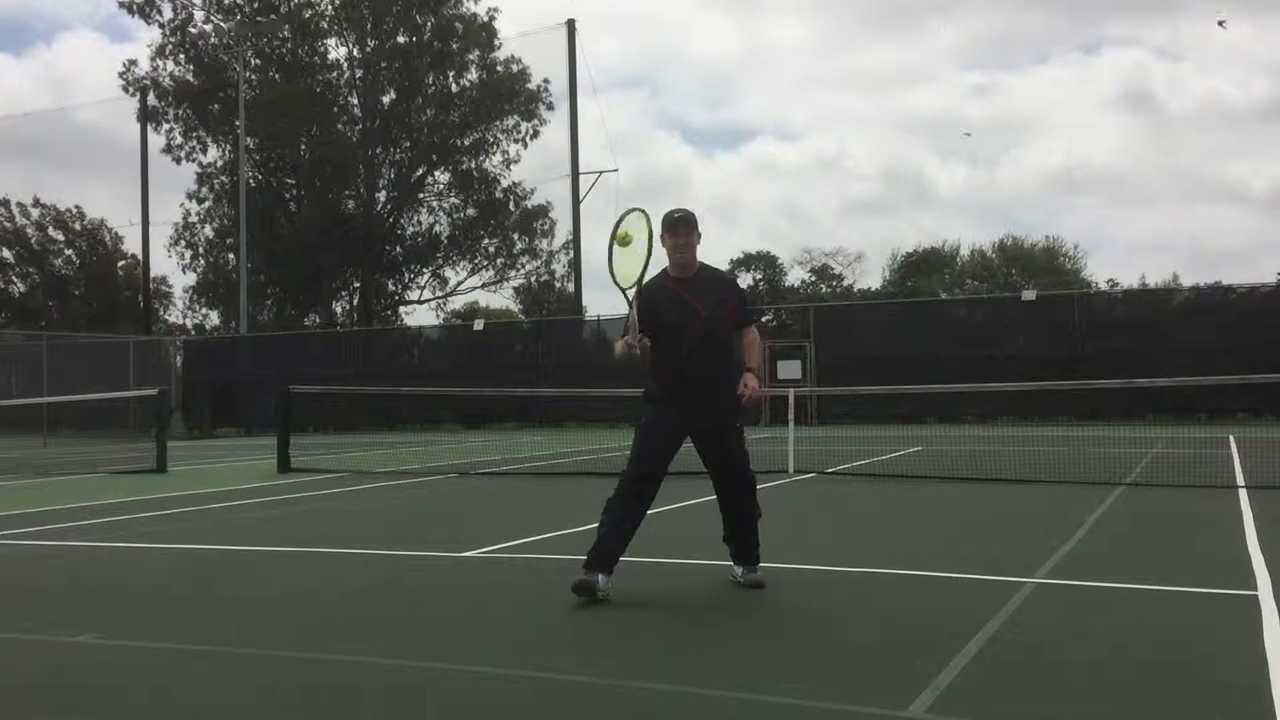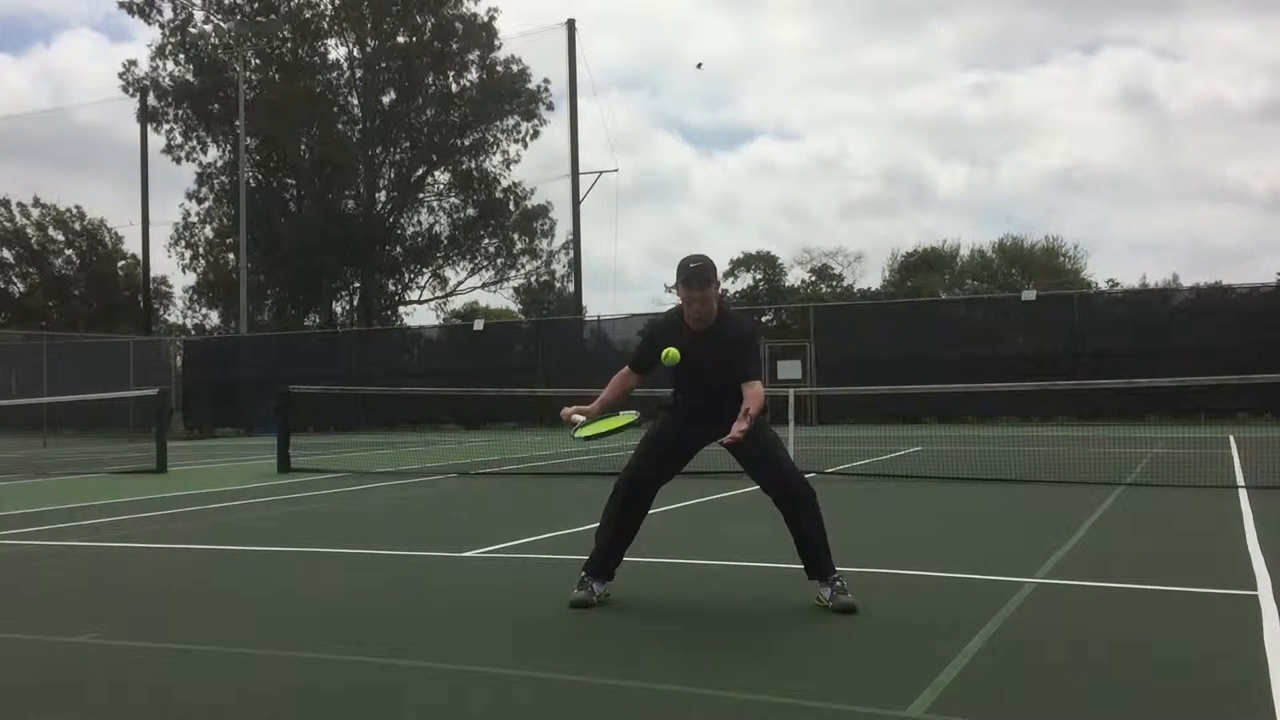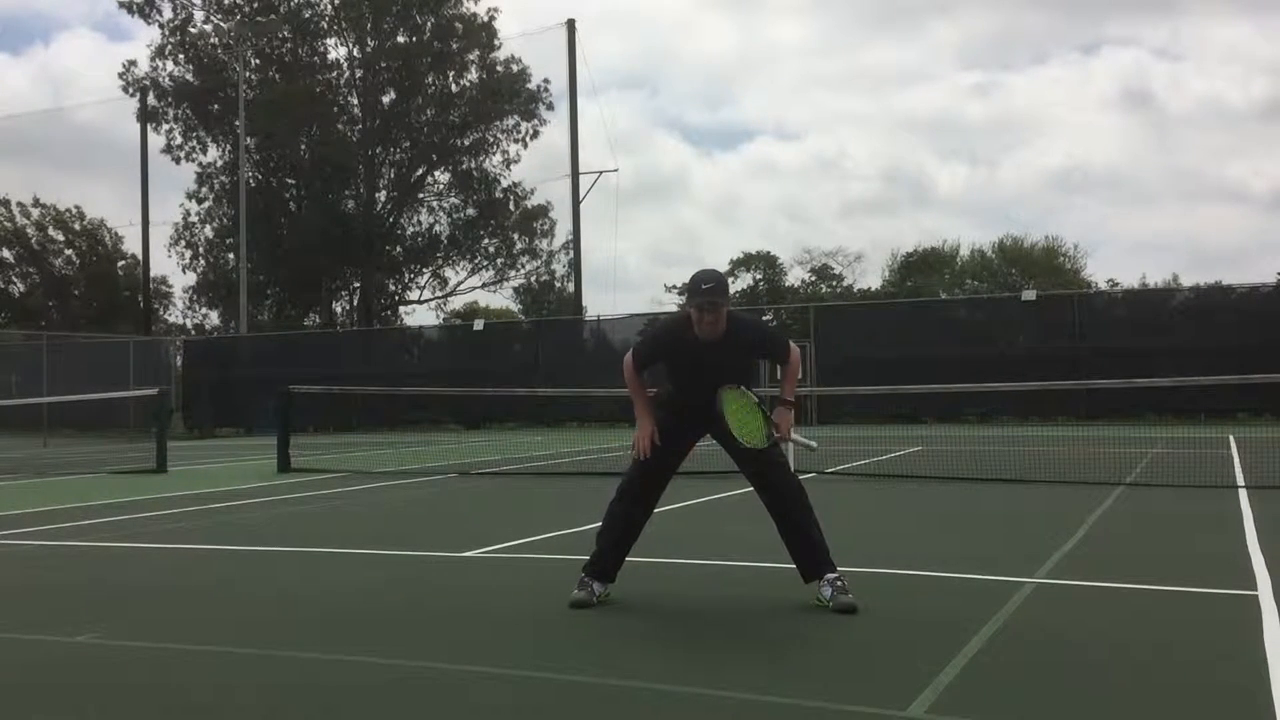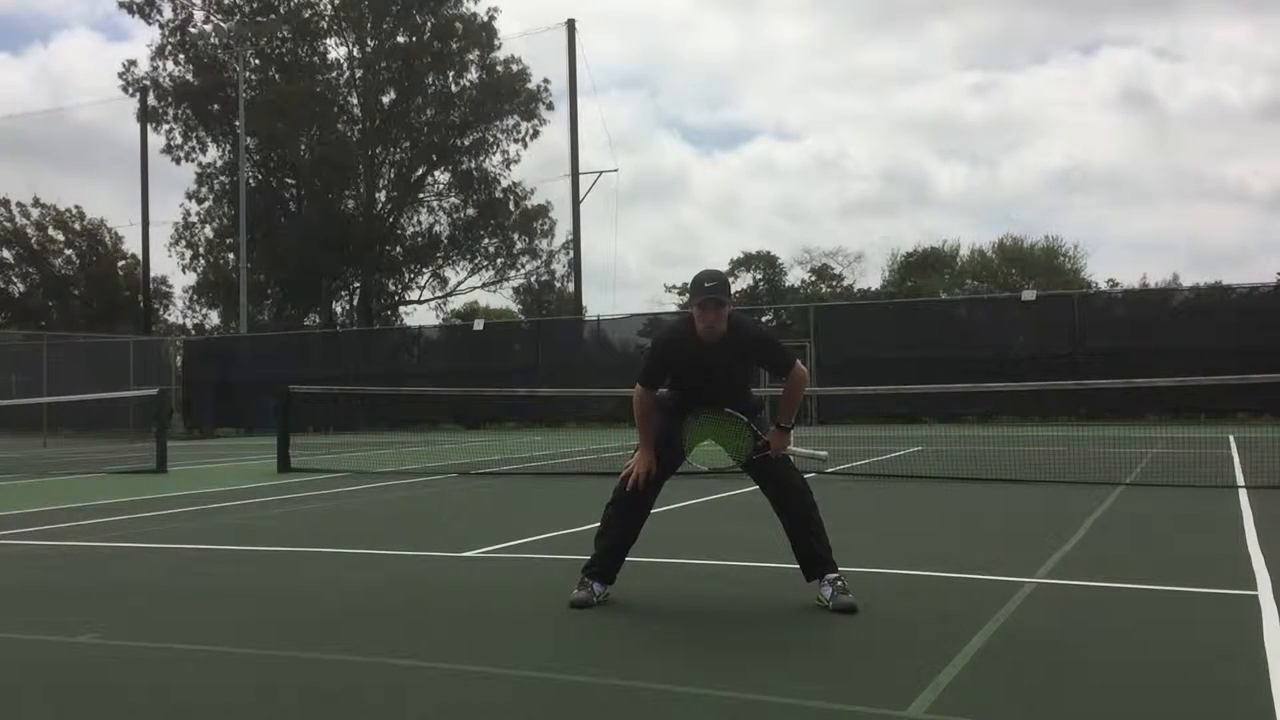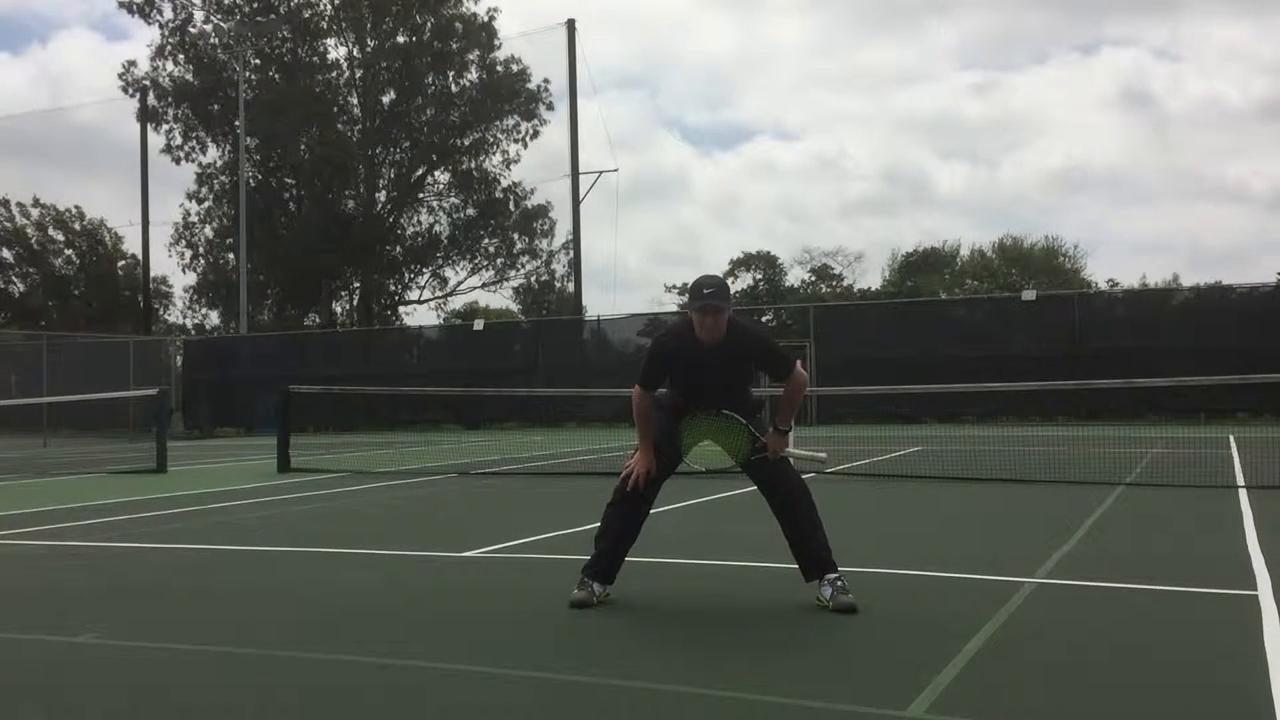
dt=1s
person 1, frame 1
left shoulder: (723, 284)
right shoulder: (650, 292)
left elbow: (748, 331)
right elbow: (630, 343)
left wrist: (750, 372)
right wrist: (625, 347)
left hip: (718, 402)
right hip: (665, 402)
left knee: (736, 482)
right knee: (637, 480)
left ankle: (745, 560)
right ankle: (598, 570)
person 1, frame 2
left shoulder: (740, 329)
right shoulder: (663, 329)
left elbow: (753, 387)
right elbow: (632, 373)
left wrist: (746, 421)
right wrist: (595, 408)
left hip: (737, 416)
right hip: (684, 415)
left knee: (793, 487)
right knee: (632, 484)
left ankle: (827, 579)
right ankle: (596, 576)
person 1, frame 3
left shoulder: (749, 330)
right shoulder: (668, 333)
left elbow: (791, 354)
right elbow: (631, 364)
left wrist: (785, 405)
right wrist: (643, 418)
right hip: (678, 413)
left knee: (784, 488)
right knee: (636, 488)
left ankle: (826, 578)
right ankle: (596, 577)
person 1, frame 4
left shoulder: (751, 336)
right shoulder: (669, 340)
left elbow: (798, 375)
right elbow: (644, 393)
left wrist: (782, 427)
right wrist: (645, 449)
left hip: (739, 414)
right hip: (679, 414)
left knee: (790, 488)
right knee: (633, 488)
left ankle: (827, 578)
right ankle: (596, 578)
person 1, frame 5
left shoulder: (750, 339)
right shoulder: (668, 342)
left elbow: (797, 379)
right elbow: (642, 393)
left wrist: (780, 430)
right wrist: (645, 450)
left hip: (738, 414)
right hip: (678, 414)
left knee: (788, 489)
right knee: (633, 487)
left ankle: (827, 577)
right ankle: (596, 578)
